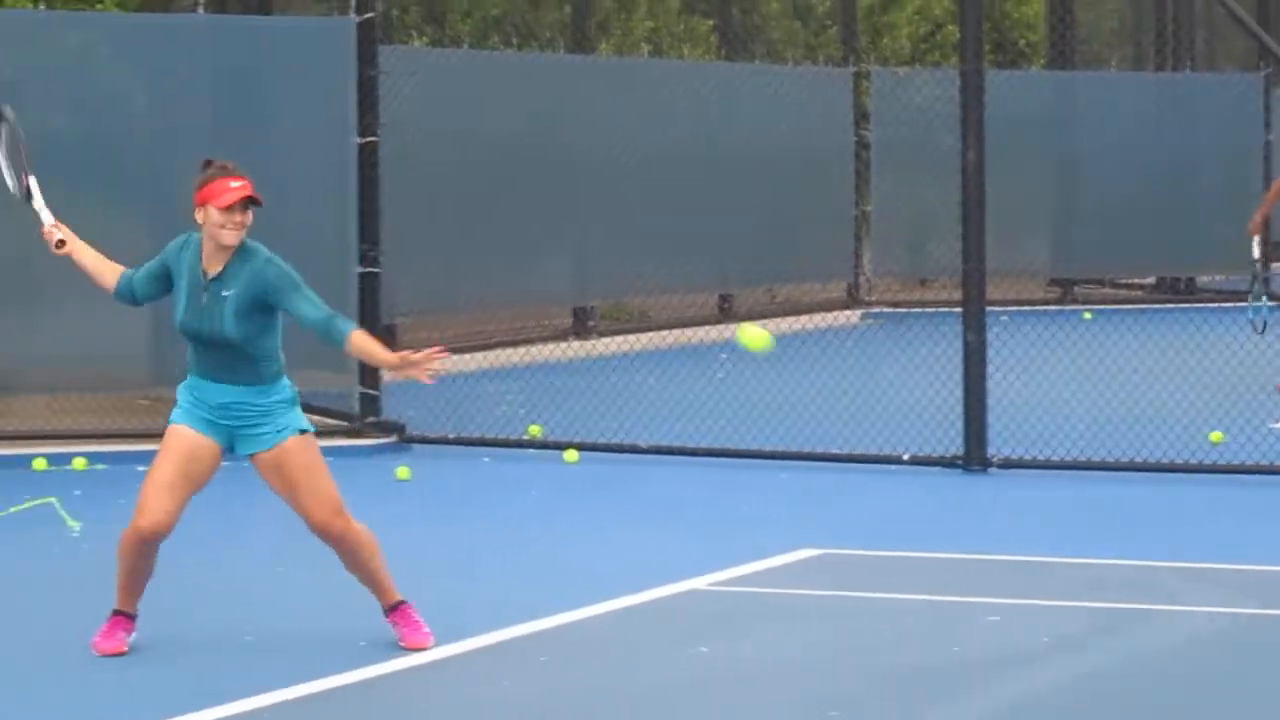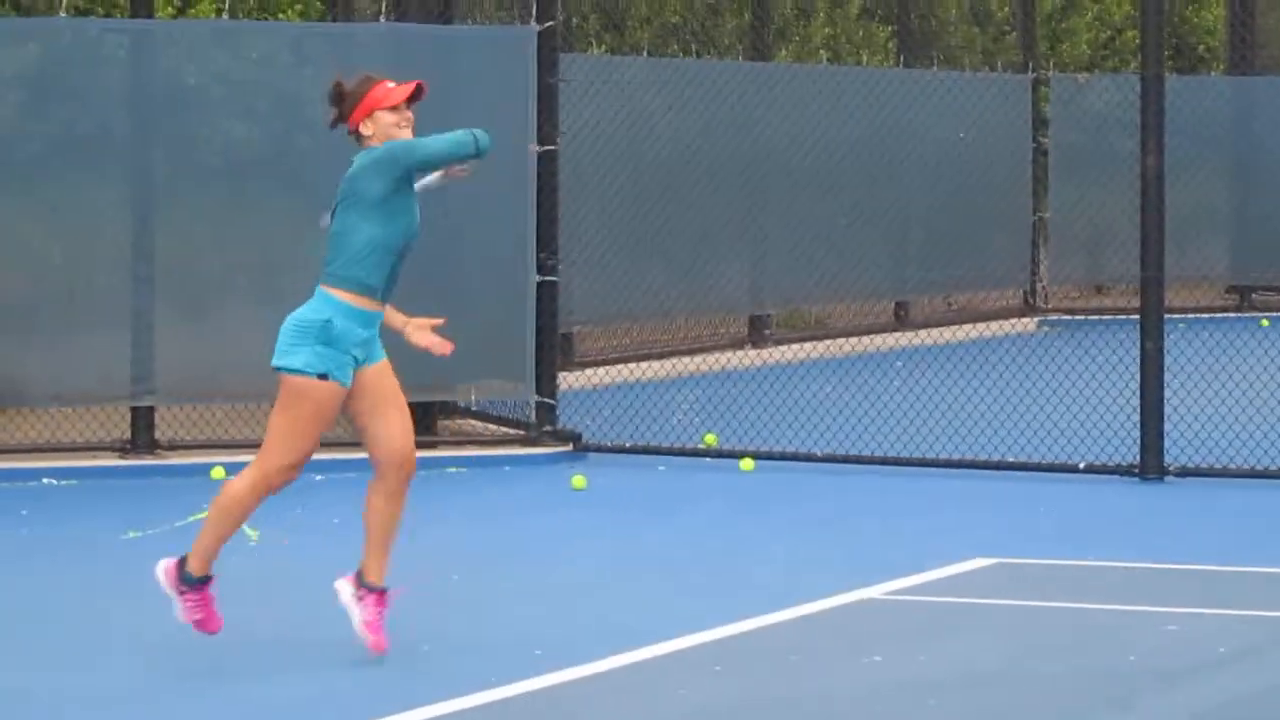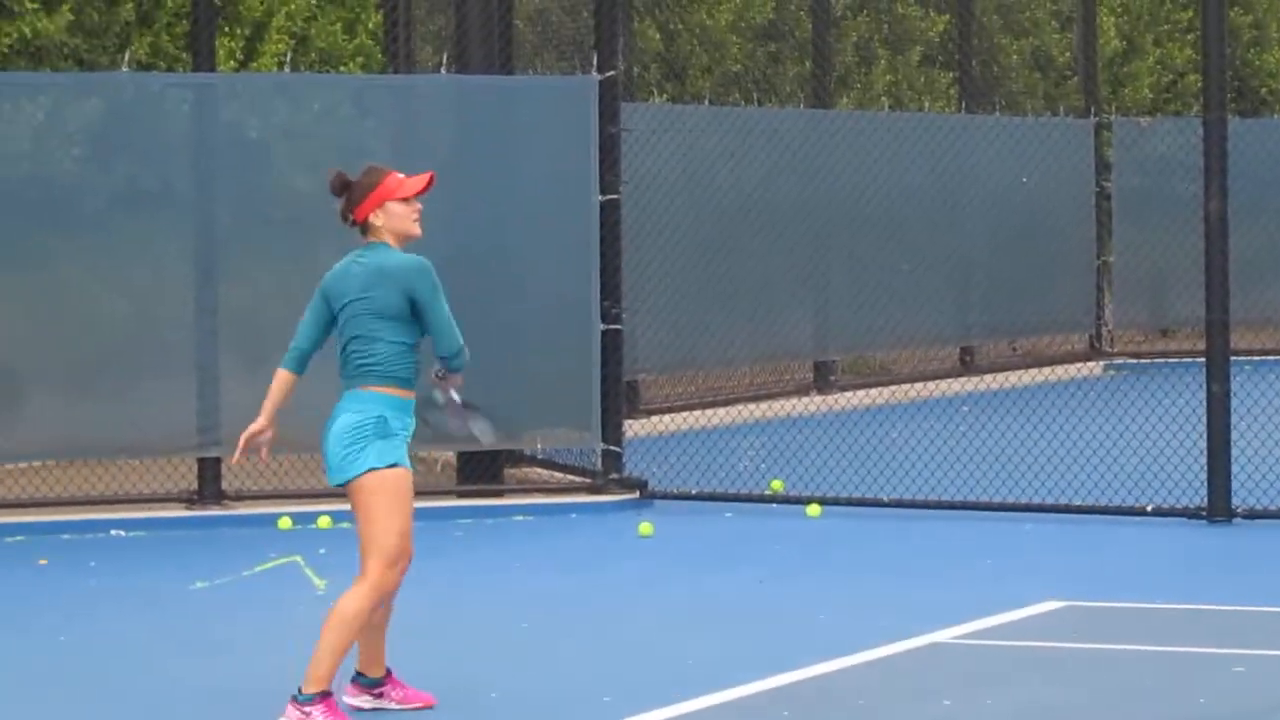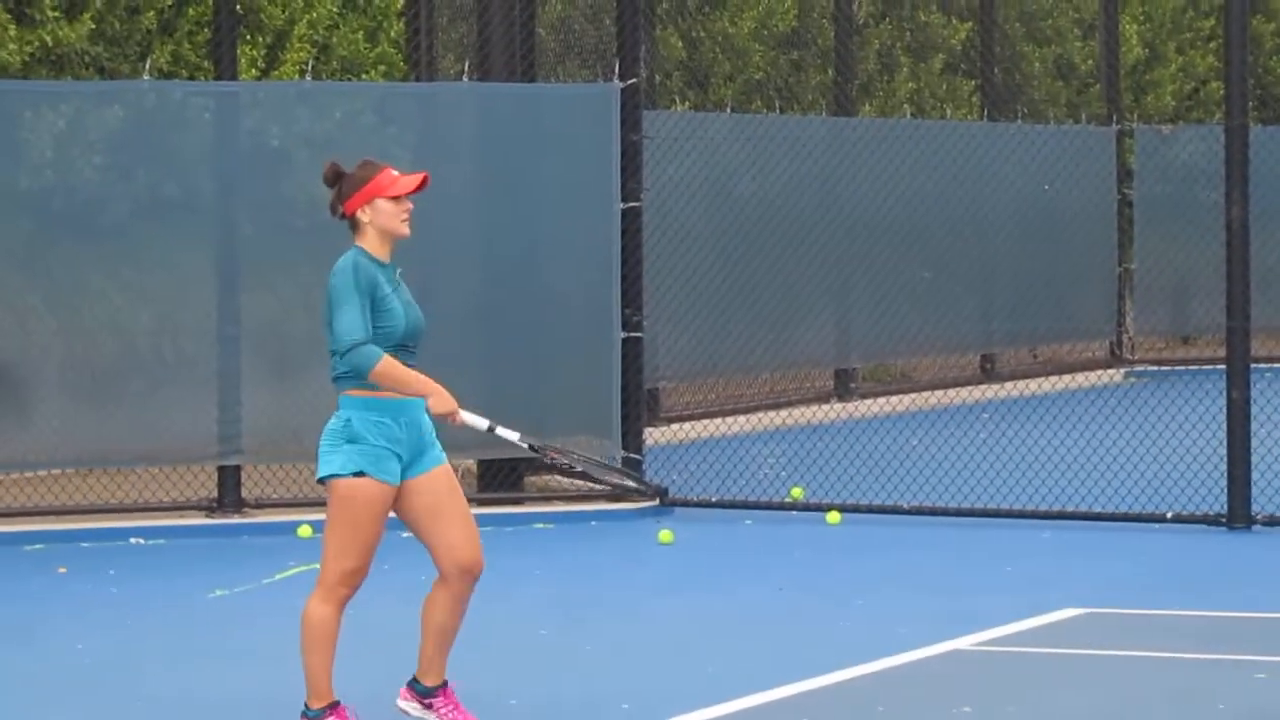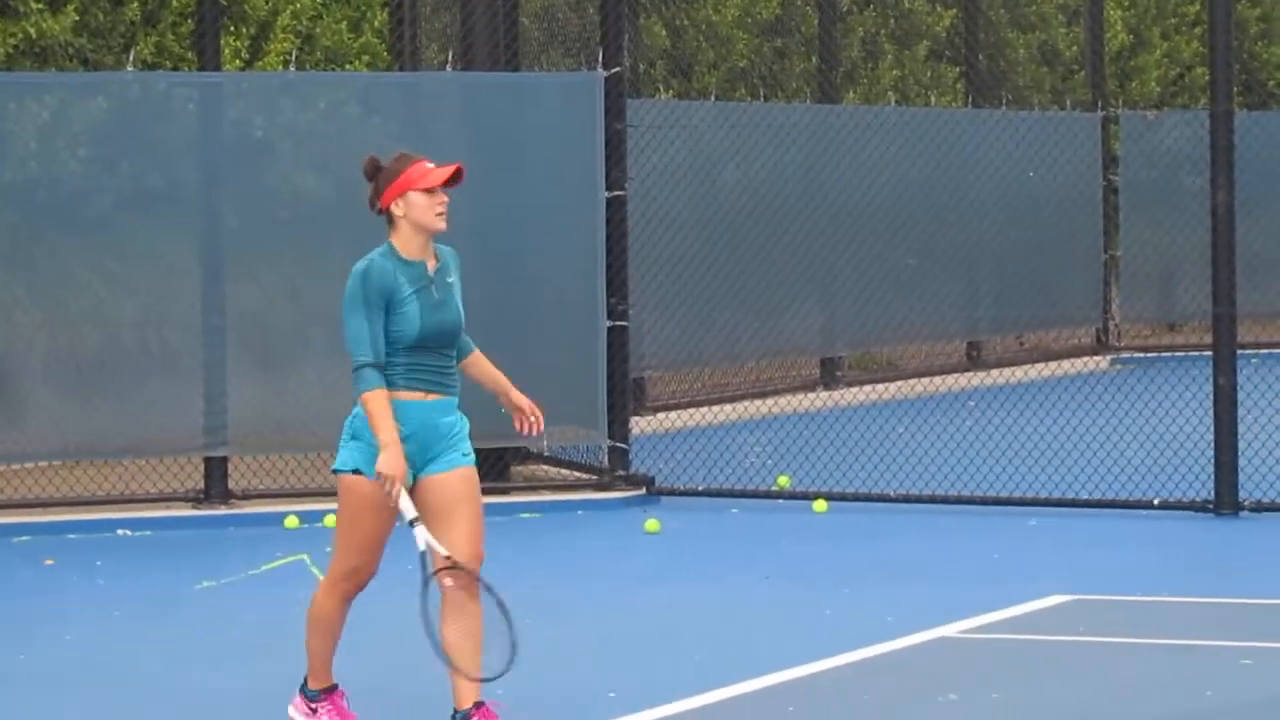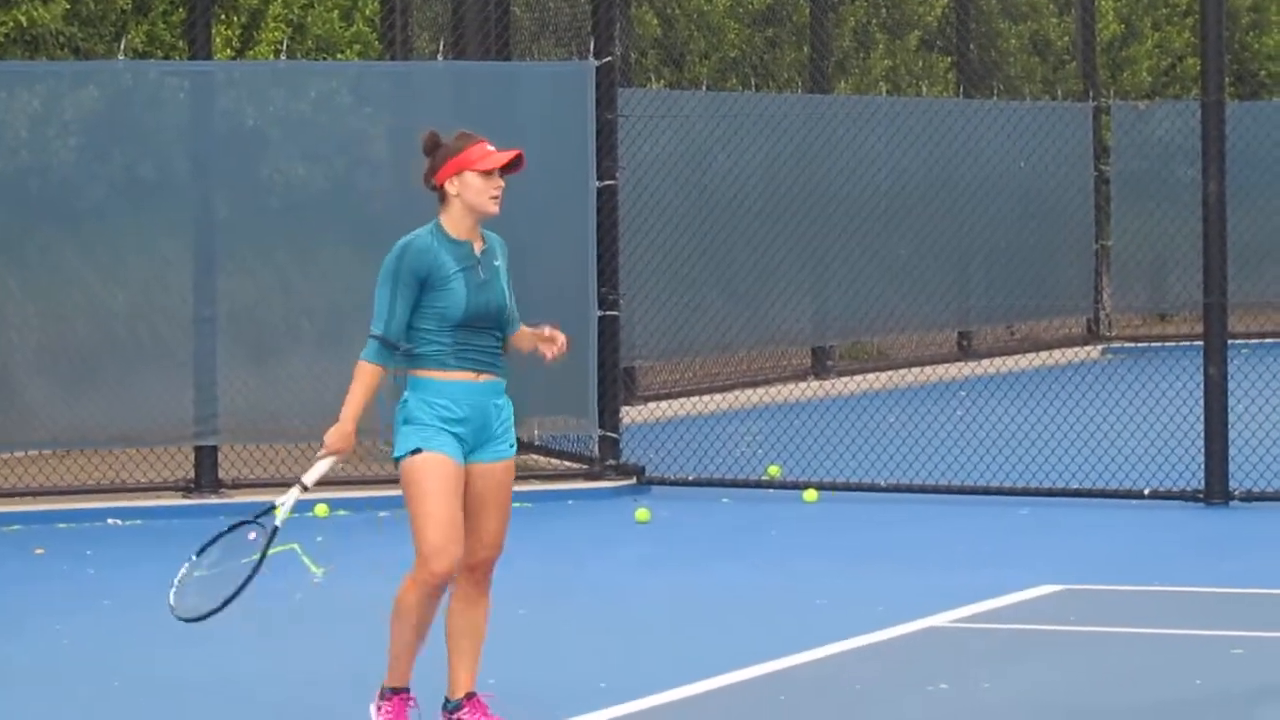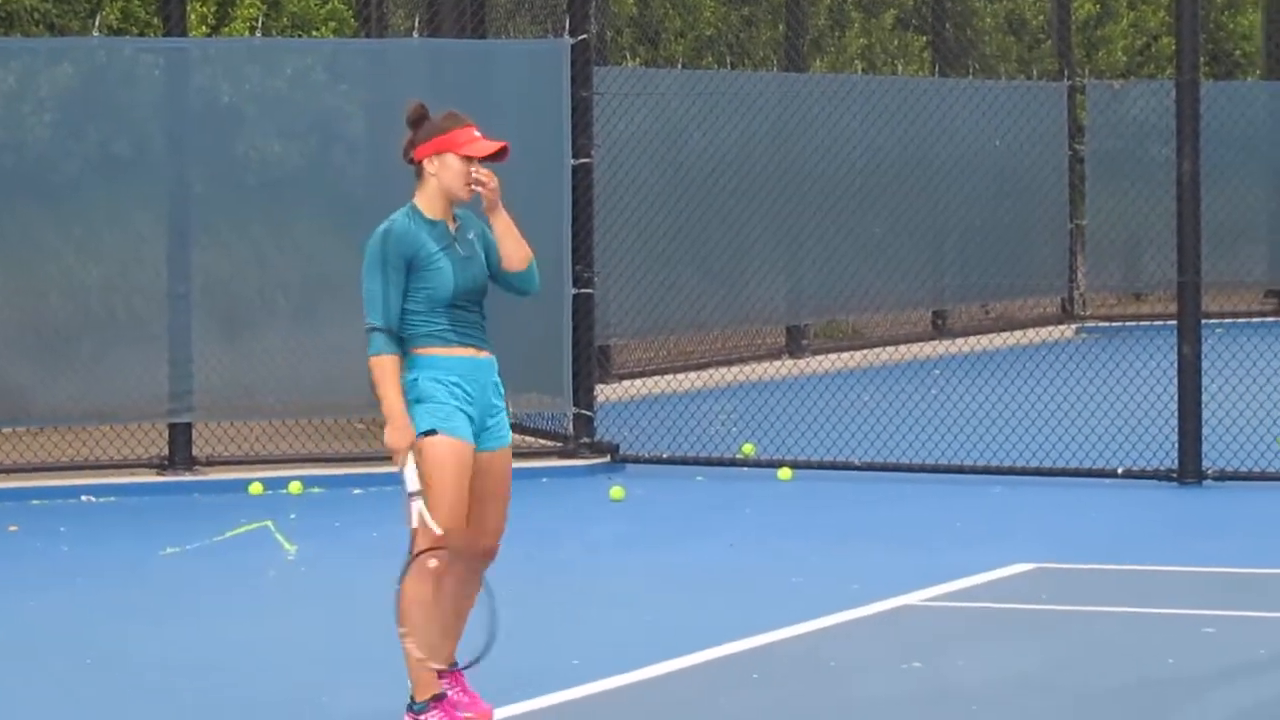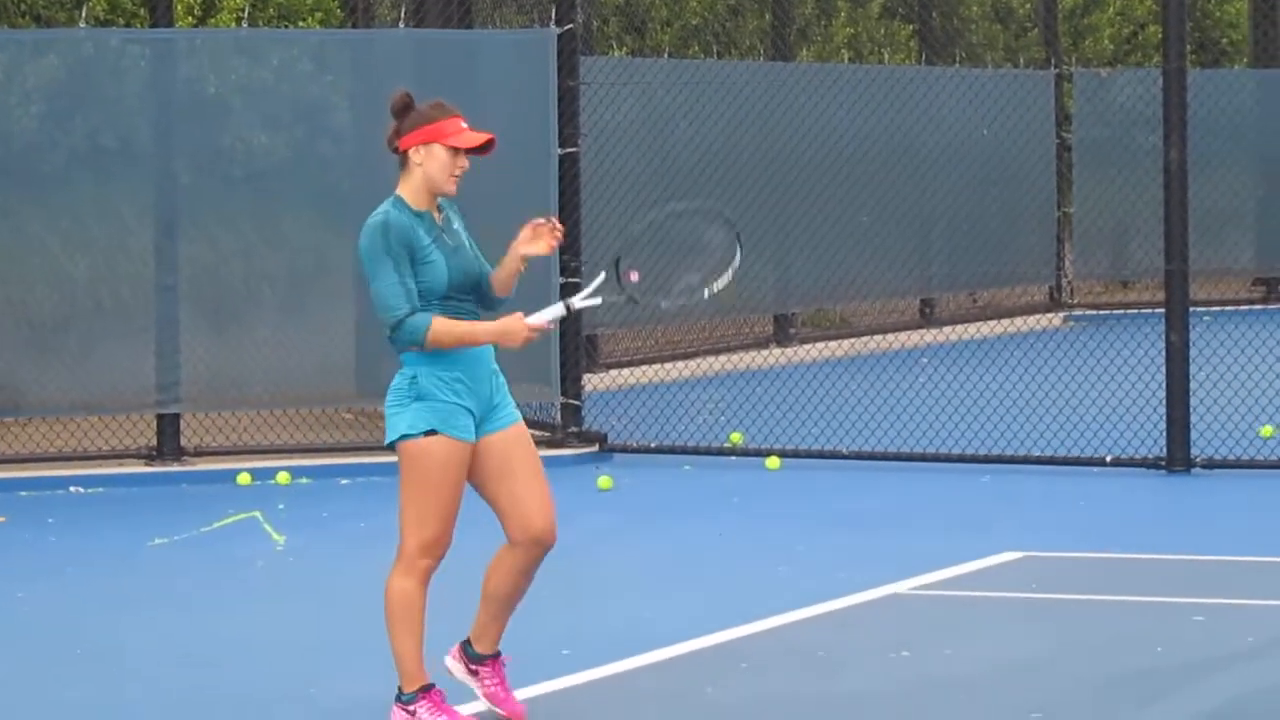
dt=0.4s
person 1, frame 1
left shoulder: (267, 271)
right shoulder: (182, 253)
left elbow: (327, 322)
right elbow: (132, 288)
left wrist: (391, 360)
right wrist: (70, 244)
left hip: (267, 406)
right hip: (202, 402)
left knee: (332, 524)
right knee: (148, 525)
left ankle: (396, 606)
right ankle: (123, 615)
person 1, frame 2
left shoulder: (359, 180)
right shoulder: (385, 161)
right elbow: (473, 142)
left wrist: (403, 325)
right wrist: (462, 145)
left hip: (357, 336)
right hip: (327, 333)
left knee: (399, 462)
right knee: (277, 470)
left ankle: (368, 585)
right ankle: (190, 572)
person 1, frame 3
left shoulder: (339, 274)
right shoulder: (413, 268)
left elbow: (297, 352)
right elbow: (451, 352)
left wrist: (265, 420)
right wrist: (449, 382)
left hip: (368, 425)
right hip: (375, 428)
left knee: (391, 564)
right knee: (383, 572)
person 1, frame 4
left shoulder: (387, 271)
right shoulder: (351, 270)
right elbow: (355, 354)
right wrist: (430, 391)
left hip: (415, 435)
right hip: (365, 433)
left knee: (464, 565)
right knee: (340, 582)
person 1, frame 5
left shoulder: (449, 263)
right shoulder: (370, 276)
right elbow: (368, 371)
left wrist: (509, 393)
right wrist: (388, 445)
left hip: (446, 431)
right hip: (385, 434)
left knee: (465, 572)
right knee: (351, 577)
person 1, frame 6
left shoulder: (496, 250)
right shoulder: (415, 252)
right elbow: (382, 342)
left wrist: (537, 339)
right wrist: (348, 420)
left hip: (492, 413)
right hip: (433, 412)
left knee: (478, 567)
right knee: (438, 564)
person 1, frame 7
left shoulder: (470, 226)
right shoulder: (394, 236)
left elbow: (524, 281)
right elbow: (379, 336)
left wrist: (496, 211)
right wrist: (396, 413)
left hip: (486, 391)
right hip: (433, 392)
left knee: (481, 550)
right knee: (437, 553)
left ankle: (446, 669)
person 1, frame 8
left shoulder: (448, 215)
right shoulder: (385, 227)
left elbow: (485, 294)
right elbow: (406, 324)
left wrist: (518, 258)
right wrist: (495, 332)
left hip: (485, 386)
right hip: (430, 392)
left knee: (535, 532)
right knee: (422, 553)
left ankle: (479, 654)
